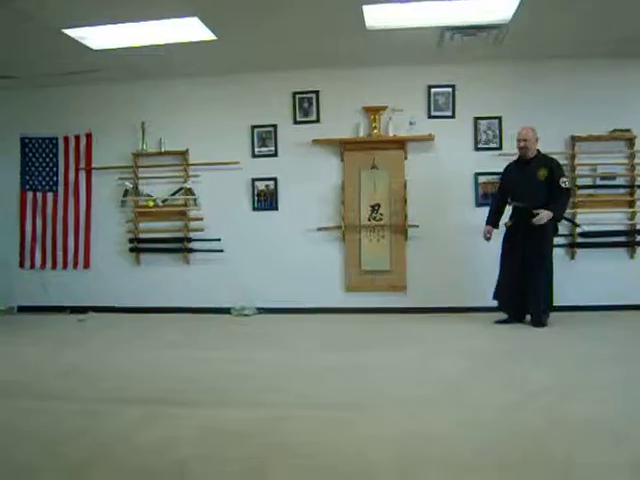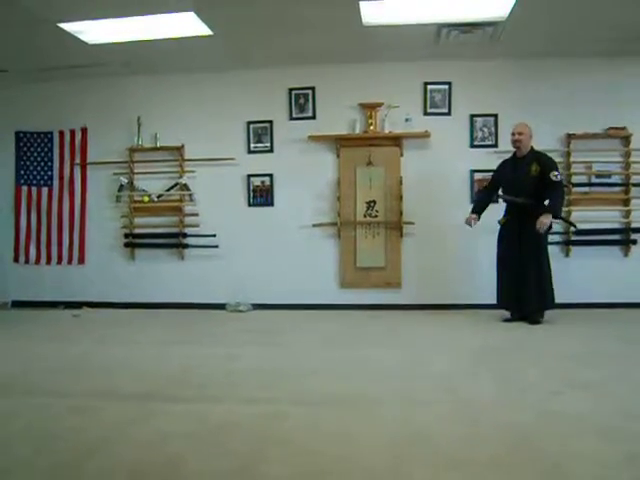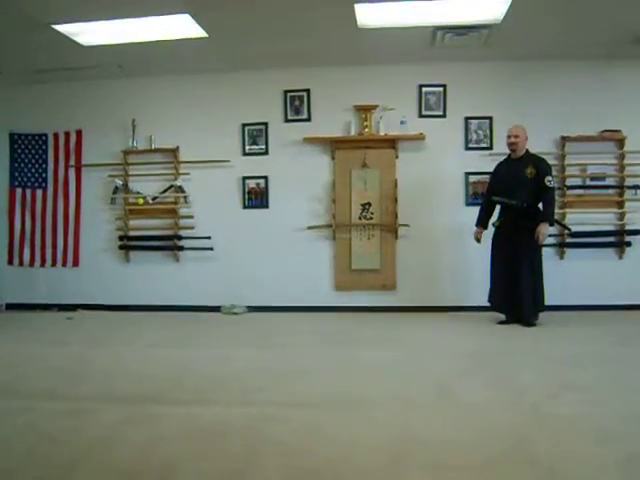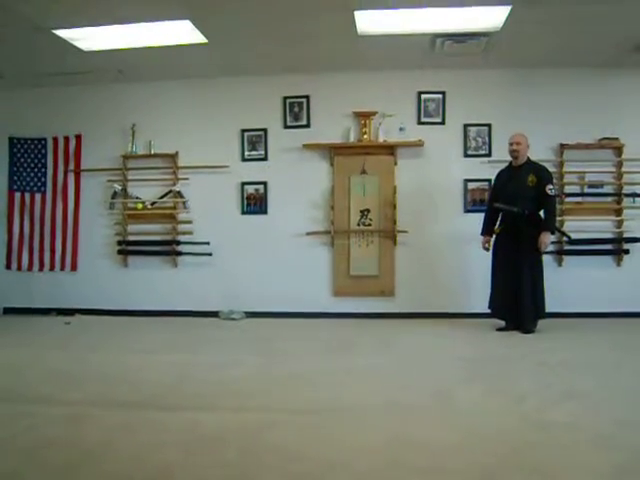
dt=0.7s
person 1, frame 1
left shoulder: (550, 165)
right shoulder: (511, 168)
left elbow: (564, 194)
right elbow: (499, 197)
left wrist: (551, 212)
right wrist: (491, 223)
left hip: (542, 225)
right hip: (516, 223)
left knee: (539, 268)
right knee: (511, 267)
left ankle: (540, 314)
right ankle: (515, 313)
person 1, frame 2
left shoulder: (544, 162)
right shoulder: (505, 165)
left elbow: (557, 189)
right elbow: (489, 189)
left wrist: (549, 215)
right wrist: (475, 212)
left hip: (534, 221)
right hip: (511, 220)
left knee: (535, 265)
right knee: (509, 265)
left ankle: (536, 311)
right ankle: (517, 310)
person 1, frame 3
left shoulder: (539, 164)
right shoulder: (501, 167)
left elbow: (548, 195)
right elbow: (490, 197)
left wrist: (545, 222)
right wrist: (481, 224)
left hip: (529, 224)
right hip: (505, 223)
left knee: (528, 268)
right knee: (504, 268)
left ankle: (529, 313)
right ankle: (511, 312)
person 1, frame 4
left shoulder: (540, 172)
right shoulder: (502, 175)
left elbow: (549, 204)
right elbow: (493, 206)
left wrist: (547, 231)
right wrist: (487, 233)
left hip: (529, 231)
right hip: (506, 231)
left knee: (528, 276)
right knee: (504, 275)
left ankle: (529, 321)
right ankle: (511, 319)
